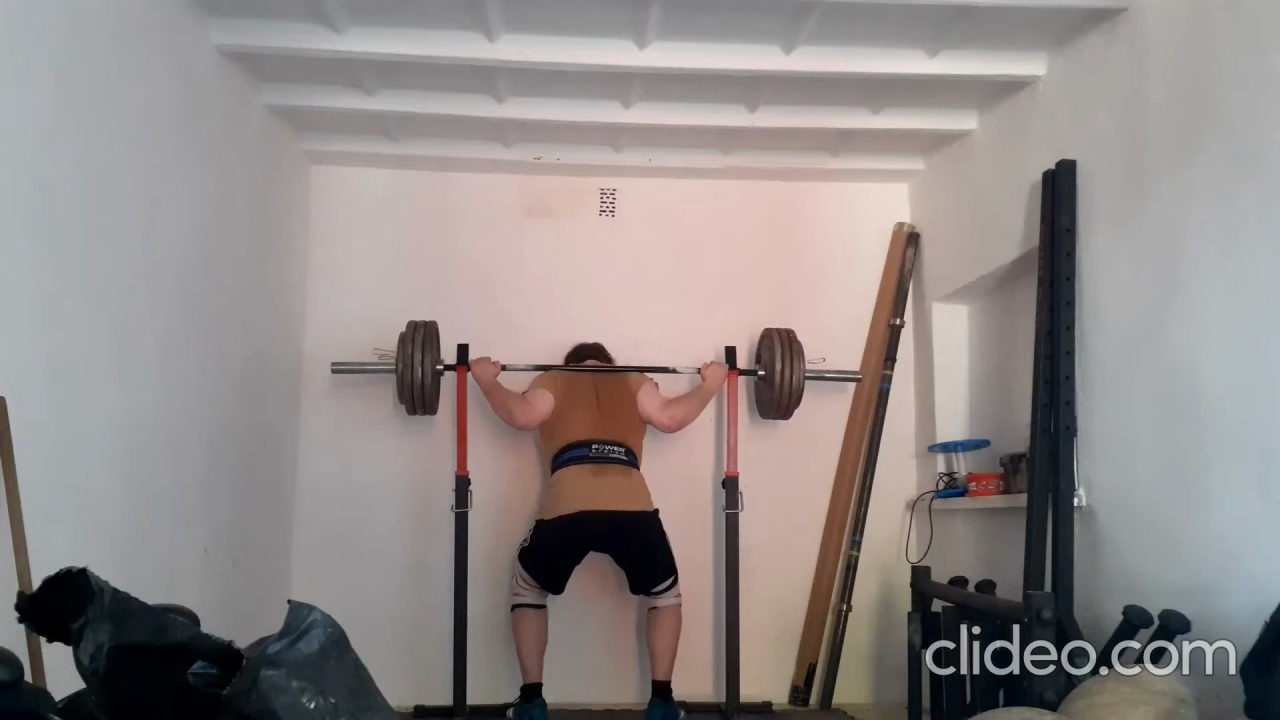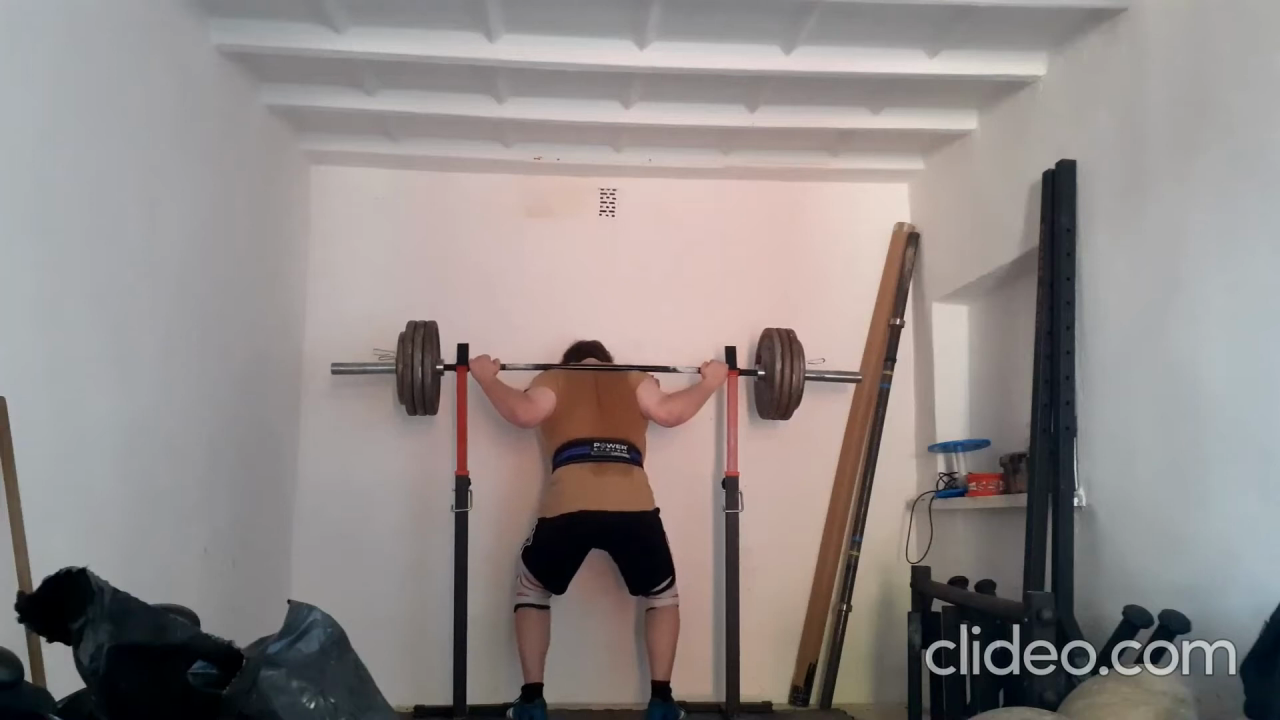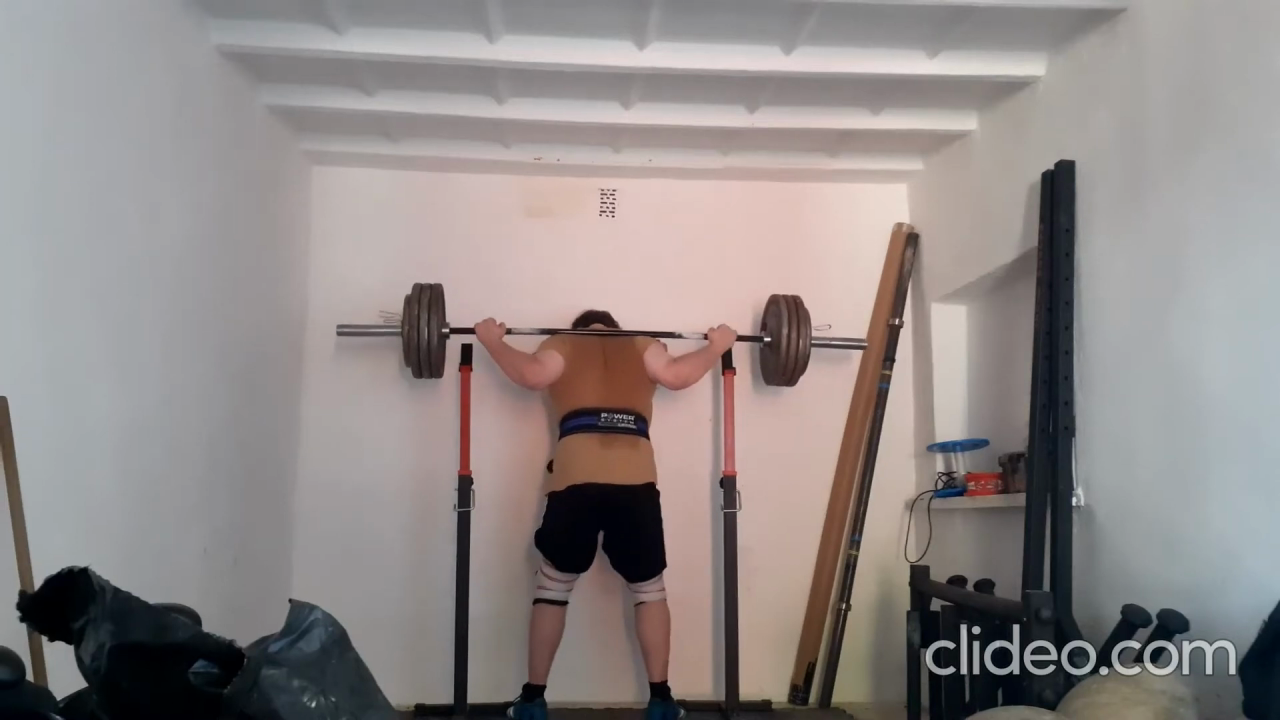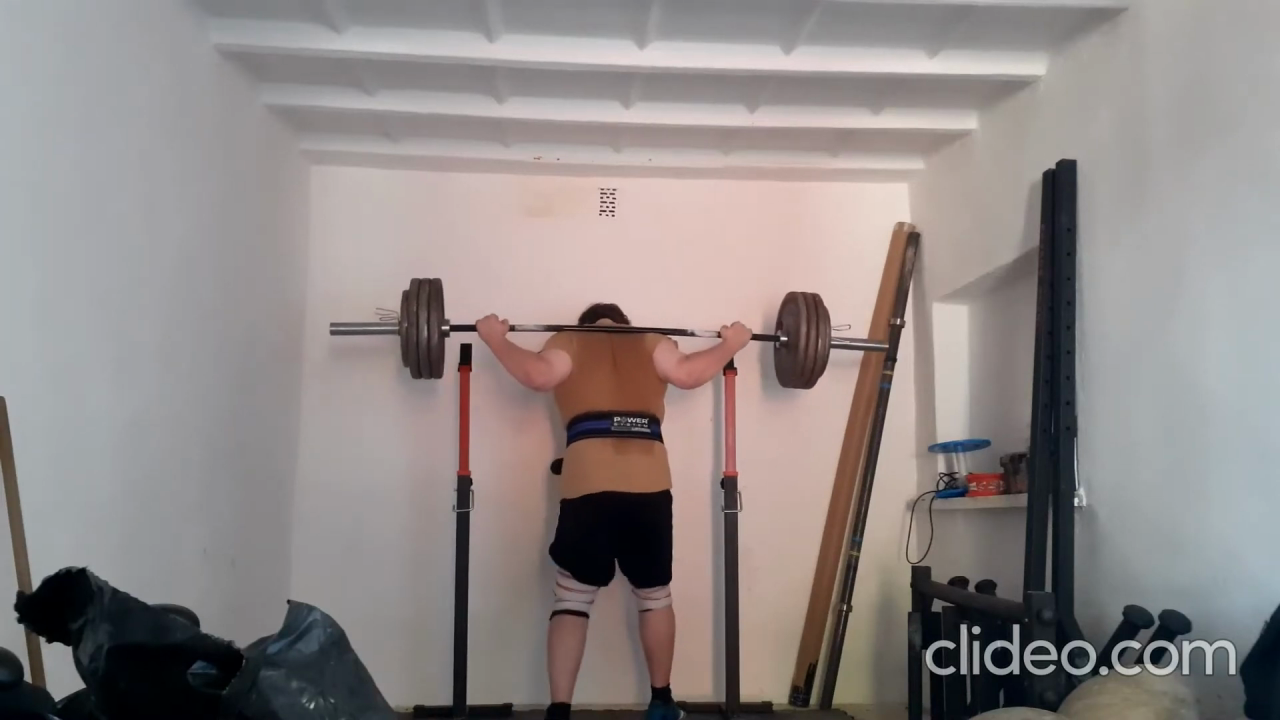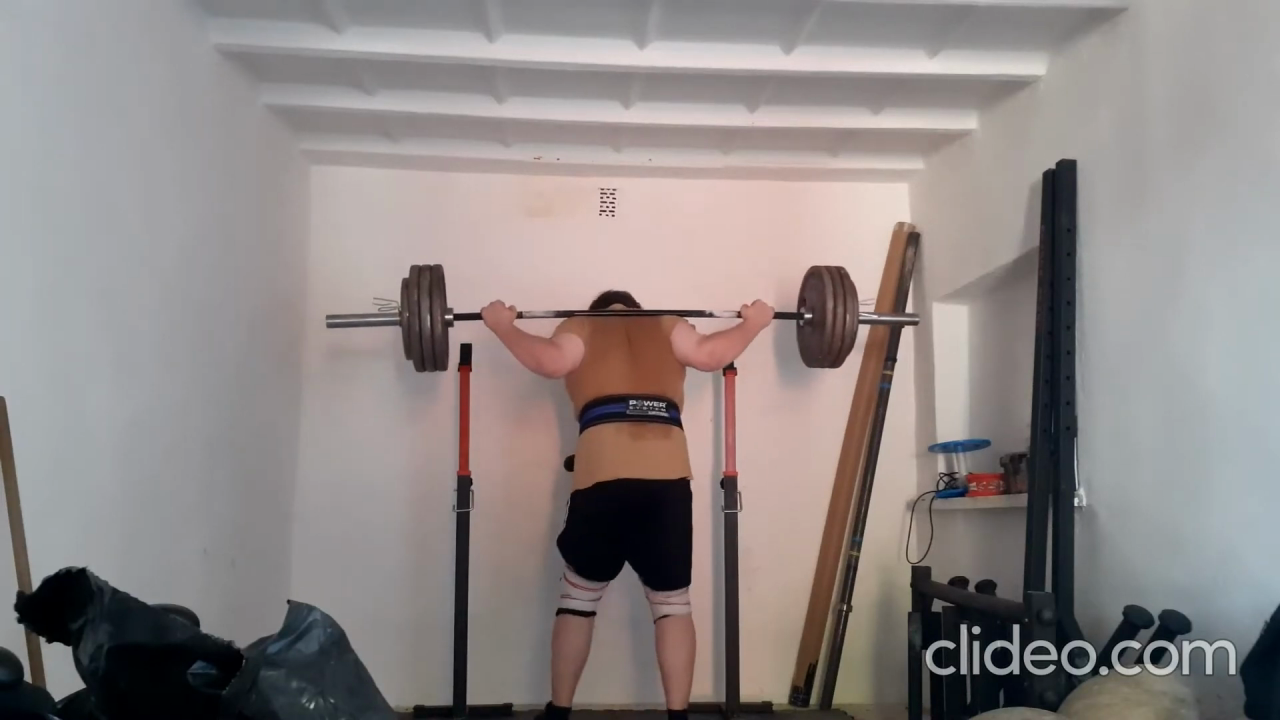
dt=0.7s
person 1, frame 1
left shoulder: (553, 381)
right shoulder: (633, 381)
left elbow: (521, 416)
right elbow: (670, 418)
left wrist: (486, 379)
right wrist: (710, 384)
left hip: (567, 507)
right hip: (632, 507)
left knee: (527, 591)
right knee: (665, 595)
person 1, frame 2
left shoulder: (554, 379)
right shoulder: (634, 379)
left elbow: (523, 413)
right elbow: (668, 412)
left wrist: (486, 377)
right wrist: (711, 381)
left hip: (569, 504)
right hip: (633, 504)
left knee: (531, 592)
right knee: (662, 595)
person 1, frame 3
left shoulder: (561, 344)
right shoulder: (641, 345)
left elbow: (531, 374)
right elbow: (677, 375)
left wrist: (492, 340)
right wrist: (717, 346)
left hip: (576, 478)
right hip: (635, 479)
left knee: (553, 587)
right knee: (649, 588)
person 1, frame 4
left shoulder: (568, 341)
right shoulder: (651, 342)
left elbow: (538, 375)
right elbow: (688, 374)
left wrist: (495, 339)
right wrist: (732, 344)
left hip: (588, 483)
right hip: (649, 483)
left knee: (573, 599)
right knee: (655, 596)
person 1, frame 5
left shoulder: (579, 327)
right shoulder: (667, 325)
left elbow: (550, 362)
right elbow: (709, 354)
left wrist: (502, 326)
right wrist: (754, 322)
left hip: (601, 474)
right hip: (666, 475)
left knee: (578, 598)
right knee: (672, 602)
